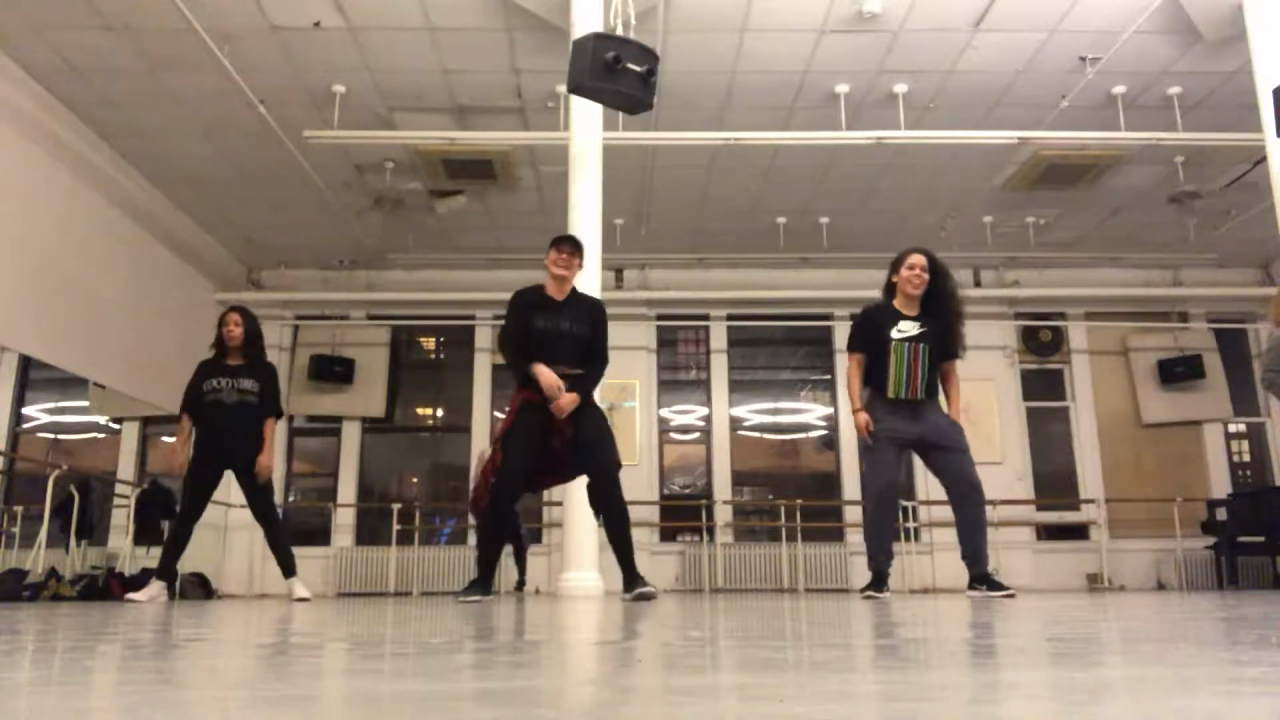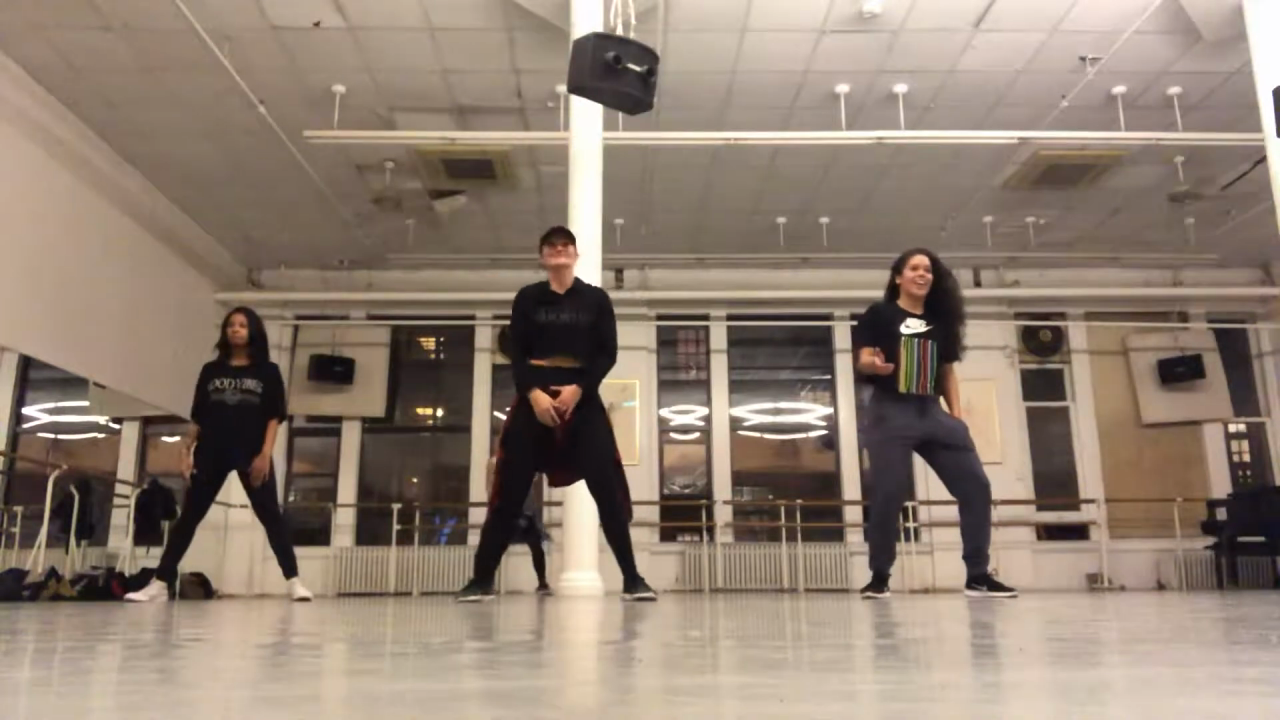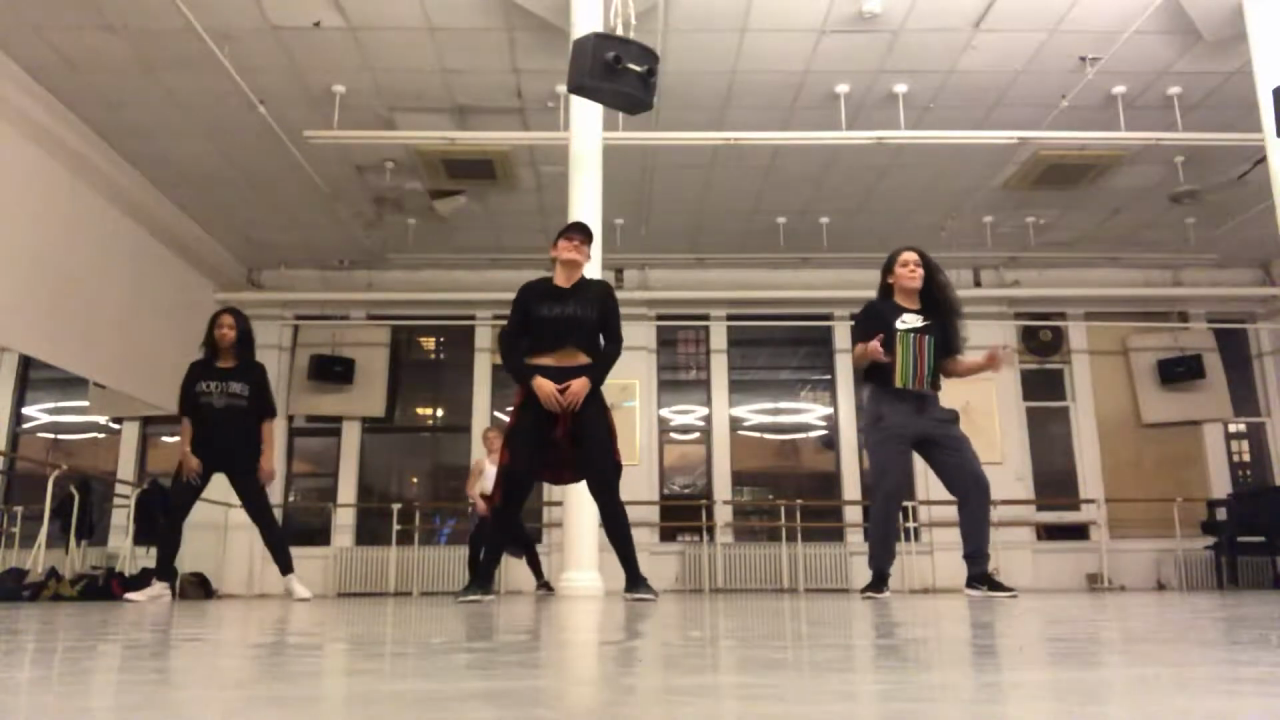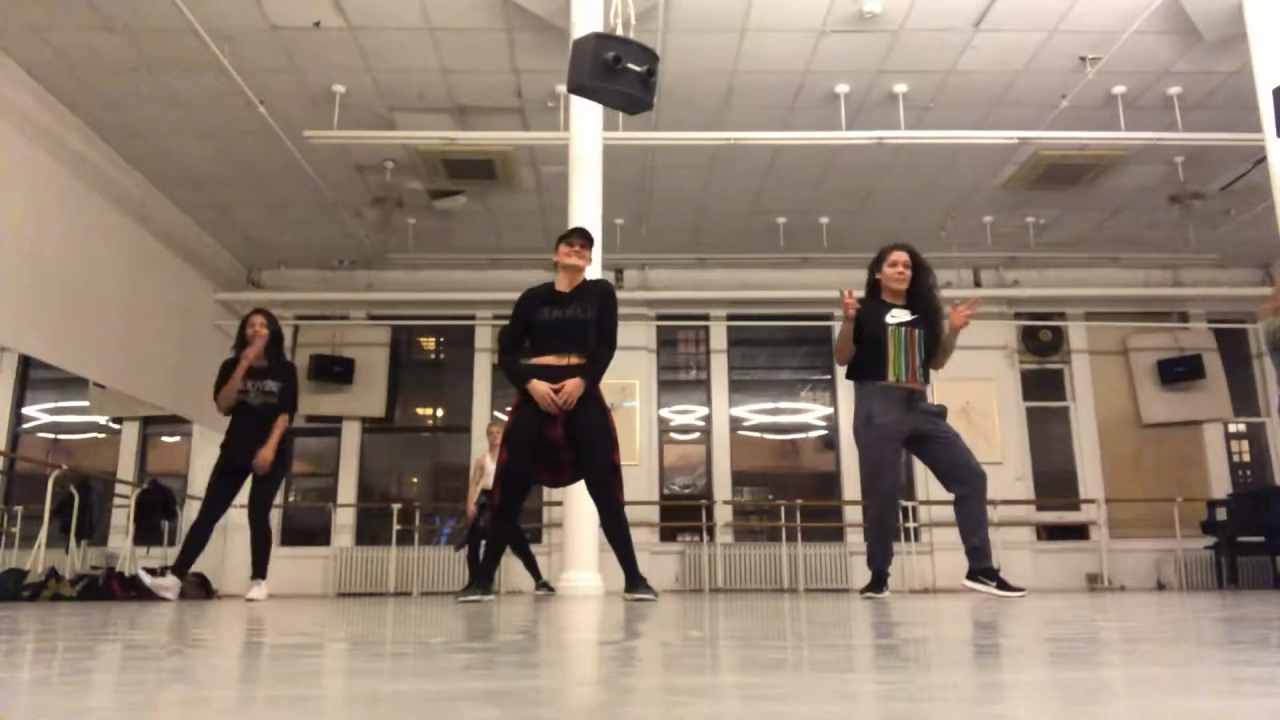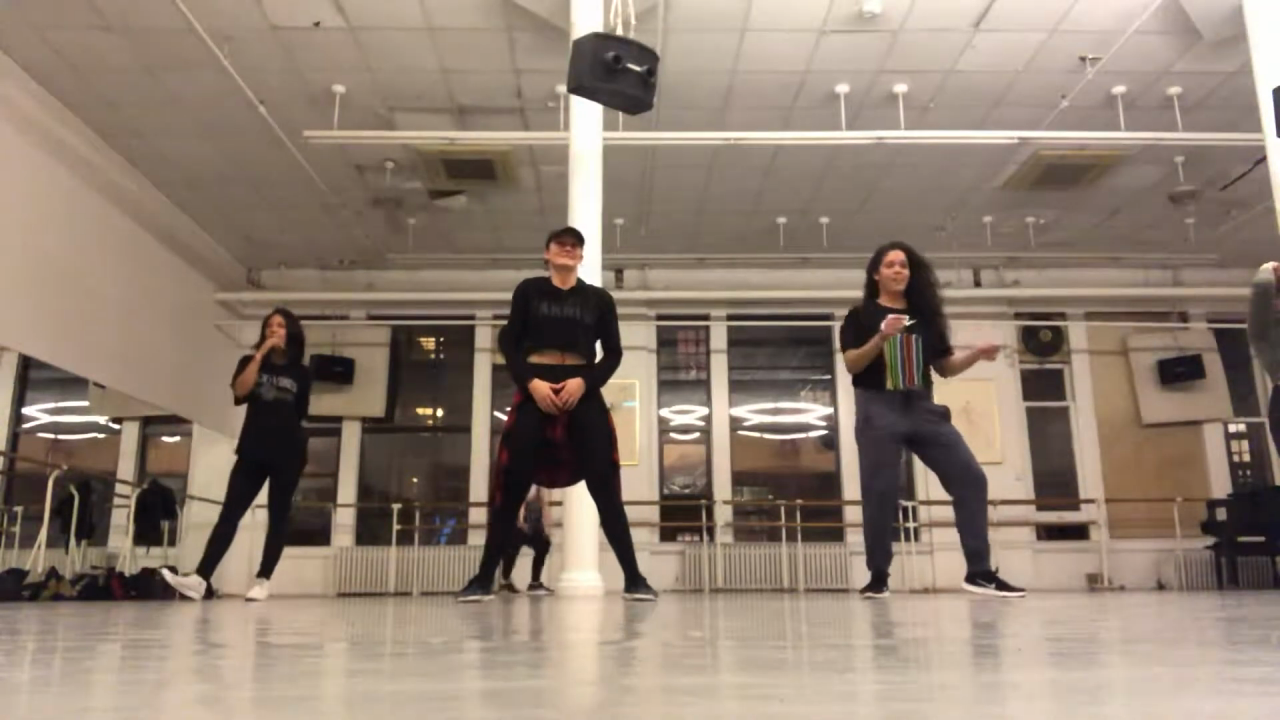
dt=0.7s
person 1, frame 1
left shoulder: (592, 309)
right shoulder: (524, 300)
left elbow: (599, 362)
right elbow: (511, 355)
left wrist: (578, 394)
right wrist: (538, 371)
left hip: (578, 400)
right hip: (533, 399)
left knee: (608, 482)
right knee: (506, 487)
left ankle: (631, 577)
right ankle: (483, 580)
person 1, frame 2
left shoulder: (596, 299)
right shoulder: (528, 298)
left elbow: (607, 354)
right elbow: (516, 353)
left wrist: (579, 388)
right wrist: (532, 392)
left hip: (582, 395)
right hip: (534, 394)
left knee: (606, 486)
right knee: (512, 489)
left ankle: (631, 578)
right ankle: (483, 579)
person 1, frame 3
left shoulder: (600, 292)
right shoulder: (532, 292)
left elbow: (613, 346)
right elbow: (509, 345)
left wrist: (590, 380)
right wrist: (532, 379)
left hip: (584, 393)
right hip: (537, 393)
left knee: (605, 488)
right knee: (513, 487)
left ankle: (634, 579)
right ankle: (482, 580)
person 1, frame 4
left shoulder: (601, 292)
right shoulder: (533, 298)
left elbow: (607, 346)
right elbow: (506, 351)
left wrist: (582, 381)
right wrist: (529, 383)
left hip: (583, 392)
right hip: (535, 393)
left knee: (605, 489)
right knee: (511, 489)
left ankle: (634, 579)
right ankle: (482, 580)
person 1, frame 5
left shoulder: (599, 299)
right shoulder: (528, 291)
left elbow: (613, 353)
right elbow: (509, 343)
left wrist: (585, 381)
right wrist: (530, 381)
left hip: (583, 393)
right hip: (534, 391)
left knee: (604, 487)
right knee: (512, 486)
left ankle: (633, 578)
right ankle: (484, 578)
person 2, frame 1
left shoulder: (939, 320)
right shoulder: (872, 317)
left elbow: (948, 370)
right elbow: (855, 365)
left wrist: (954, 413)
right wrist: (858, 409)
left hip: (929, 414)
right hip: (885, 415)
left knee: (969, 488)
right knee: (881, 492)
left ankle: (979, 576)
right ankle: (879, 576)
person 2, frame 2
left shoulder: (941, 321)
right shoulder: (878, 315)
left elbow: (947, 372)
right elbow: (863, 361)
left wrist: (957, 415)
right wrist: (875, 366)
left hip: (933, 412)
right hip: (890, 412)
left knee: (976, 486)
right knee: (888, 492)
left ankle: (977, 576)
right ankle: (879, 576)
person 2, frame 3
left shoulder: (937, 315)
right shoulder: (875, 312)
left elbow: (950, 365)
right elbow: (857, 361)
left wrist: (984, 364)
right wrist: (868, 353)
left hip: (931, 410)
right hip: (888, 409)
left knee: (975, 484)
right knee: (888, 491)
left ankle: (978, 575)
right ankle: (879, 576)
person 2, frame 4
left shoulder: (923, 311)
right shoulder: (865, 311)
left elbow: (935, 362)
right elbow: (842, 358)
left wrist: (952, 330)
right wrist: (848, 320)
left hip: (920, 407)
right hip: (878, 406)
left knee: (971, 476)
right knee: (882, 491)
left ankle: (981, 569)
right ankle: (878, 576)
person 2, frame 5
left shoulder: (925, 315)
right shoulder: (862, 315)
left elbow: (944, 367)
right elbow: (851, 364)
left wrist: (974, 356)
right wrist: (882, 336)
left hip: (923, 409)
right hip: (879, 410)
left knee: (971, 479)
right knee: (881, 491)
left ankle: (979, 572)
right ankle: (878, 575)
person 3, frame 1
left shoulder: (263, 370)
right shoulder: (206, 369)
left elbow: (270, 415)
right elbow: (190, 412)
left wrist: (267, 452)
right wrist: (180, 446)
left hip: (249, 454)
right hip: (207, 453)
left knee: (267, 516)
right knee: (186, 516)
left ankle: (293, 581)
right ankle: (160, 584)
person 3, frame 2
left shoulder: (267, 371)
right shoulder: (210, 371)
left elbow: (274, 417)
right elbow: (198, 417)
left wrist: (265, 453)
right wrist: (186, 450)
left hip: (252, 454)
right hip: (211, 454)
left knee: (271, 516)
right knee: (189, 516)
left ankle: (293, 581)
right ankle: (160, 583)
person 3, frame 3
left shoulder: (254, 372)
right shoulder: (198, 370)
left elbow: (266, 417)
right elbow: (187, 415)
left wrist: (268, 455)
right wrist: (186, 452)
left hip: (241, 456)
right hip: (200, 455)
left knee: (262, 515)
right knee: (173, 512)
left ankle: (291, 580)
right ankle: (161, 583)
person 3, frame 4
left shoulder: (285, 370)
right shoulder: (231, 366)
left elbow: (286, 414)
right elbow: (223, 406)
left wrist: (270, 447)
right wrist: (243, 366)
left hip: (271, 454)
right hip: (235, 451)
left knee: (258, 514)
right knee: (208, 512)
left ankle: (259, 581)
right ankle: (174, 578)
person 3, frame 5
left shoulder: (301, 373)
right shoulder: (250, 362)
right elbow: (240, 391)
right wrist: (261, 353)
left hip: (288, 454)
right hip: (253, 451)
left knee: (278, 517)
right knee: (230, 513)
left ankle: (262, 581)
right ankle: (200, 579)
